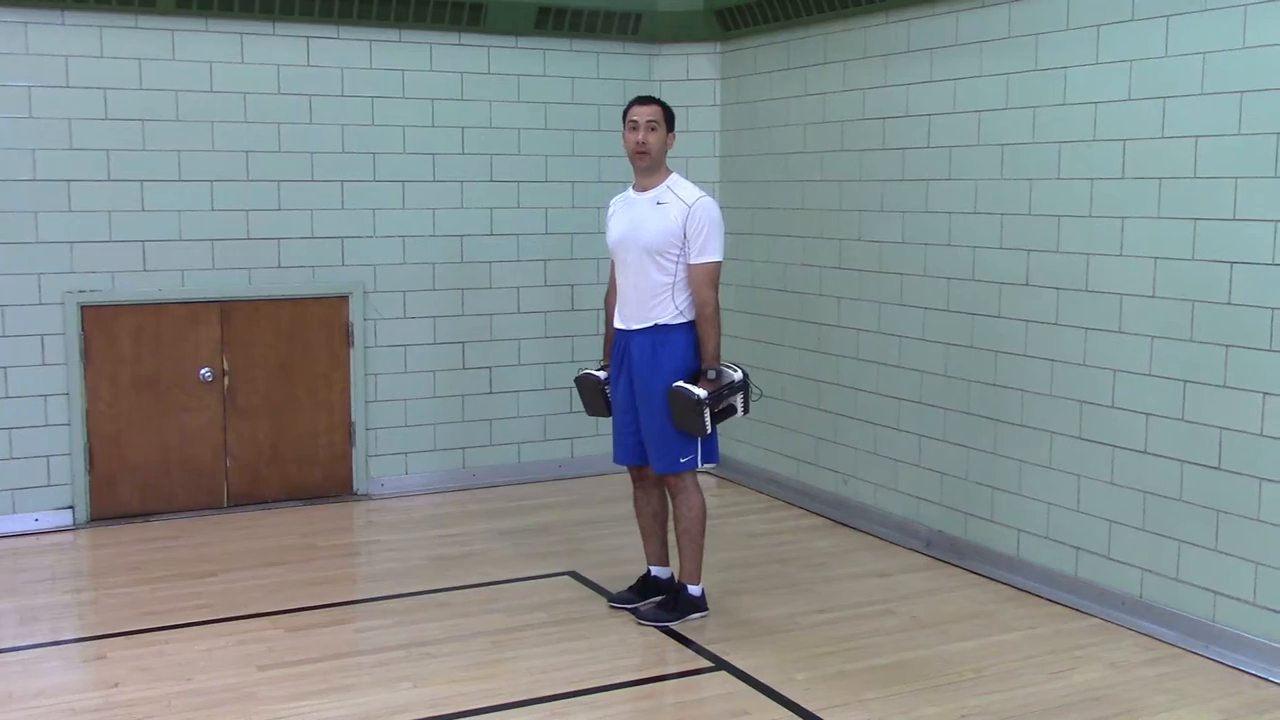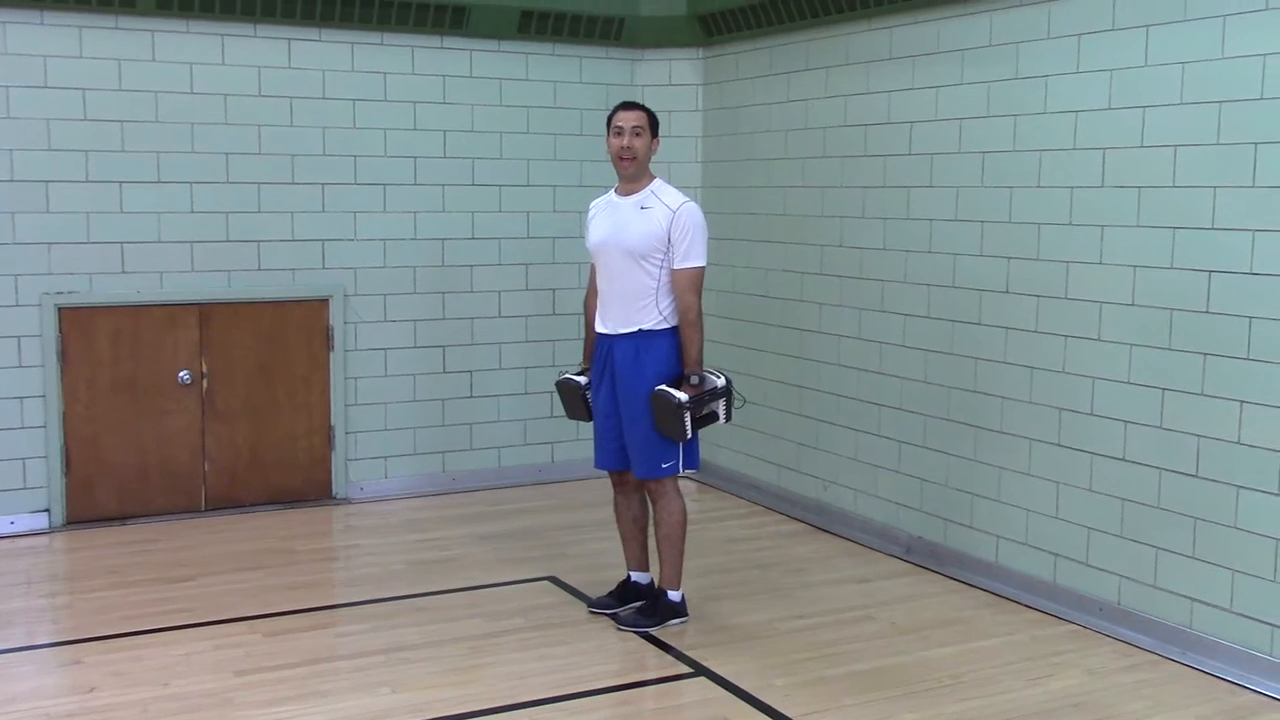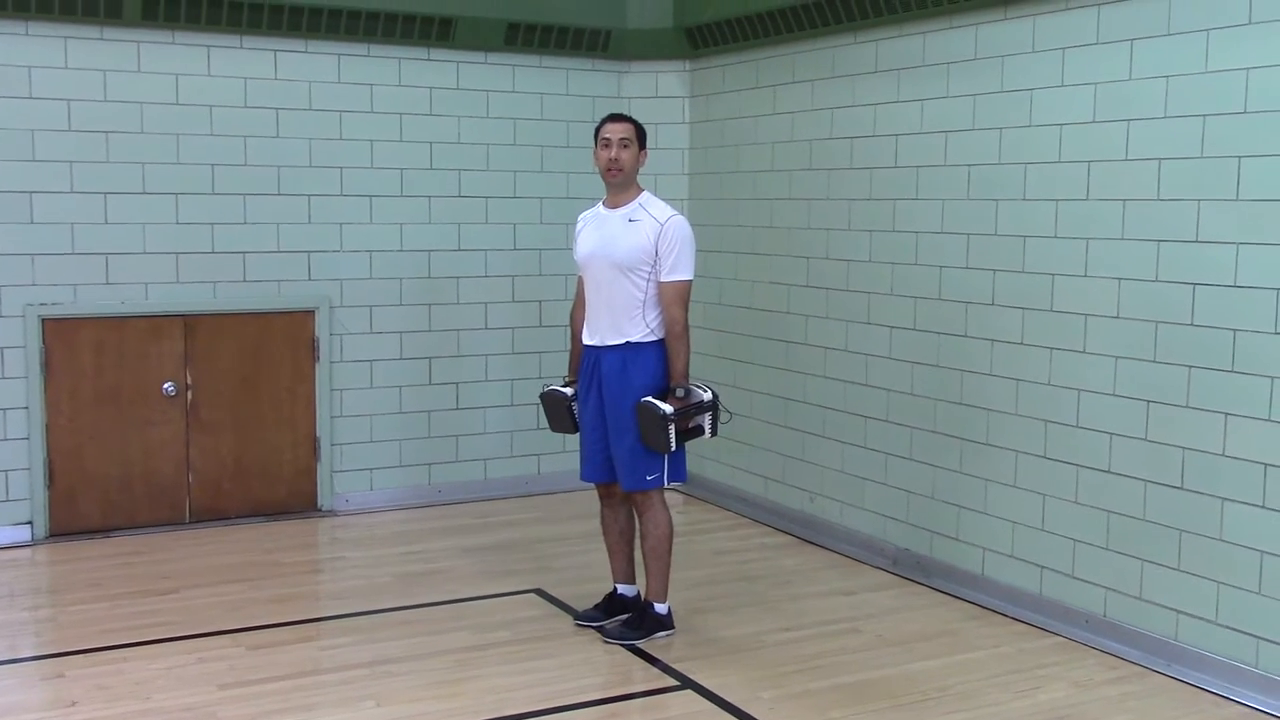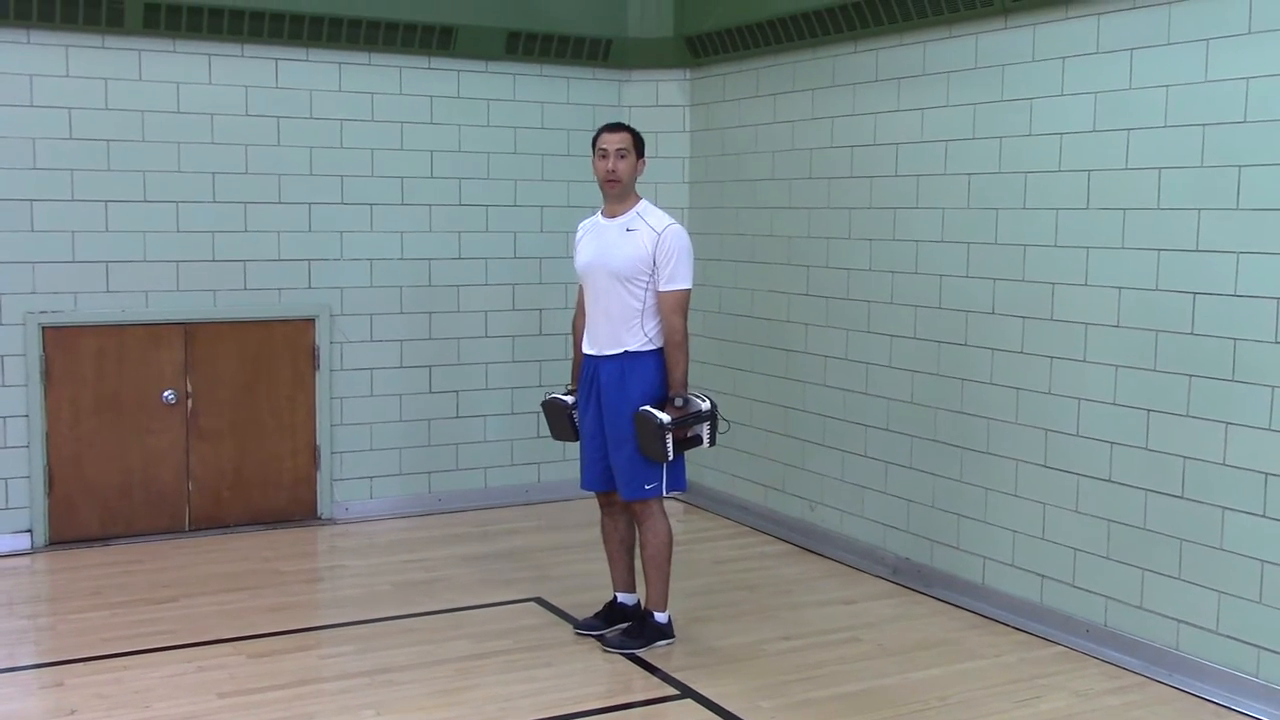
dt=0.5s
person 1, frame 1
left shoulder: (693, 205)
right shoulder: (618, 207)
left elbow: (706, 297)
left wrist: (710, 371)
right wrist: (608, 356)
left hip: (670, 347)
right hip: (628, 347)
left knee: (677, 473)
right knee: (641, 471)
left ankle: (691, 590)
right ankle: (657, 575)
person 1, frame 2
left shoulder: (677, 210)
right shoulder: (598, 210)
left elbow: (689, 302)
left wrist: (693, 375)
right wrist: (588, 360)
left hip: (653, 352)
right hip: (609, 351)
left knee: (659, 478)
right knee: (621, 475)
left ankle: (670, 596)
right ankle: (636, 580)
person 1, frame 3
left shoulder: (665, 224)
right shoulder: (587, 223)
left elbow: (675, 316)
left wrist: (678, 389)
right wrist: (573, 372)
left hip: (640, 364)
right hip: (595, 364)
left knee: (644, 491)
right knee: (608, 488)
left ankle: (657, 608)
right ankle: (623, 593)
person 1, frame 4
left shoulder: (663, 232)
right shoulder: (585, 232)
left elbow: (674, 325)
left wrist: (676, 399)
right wrist: (576, 381)
left hip: (639, 374)
right hip: (596, 375)
left knee: (644, 501)
right knee: (609, 497)
left ankle: (657, 618)
right ankle: (623, 602)
